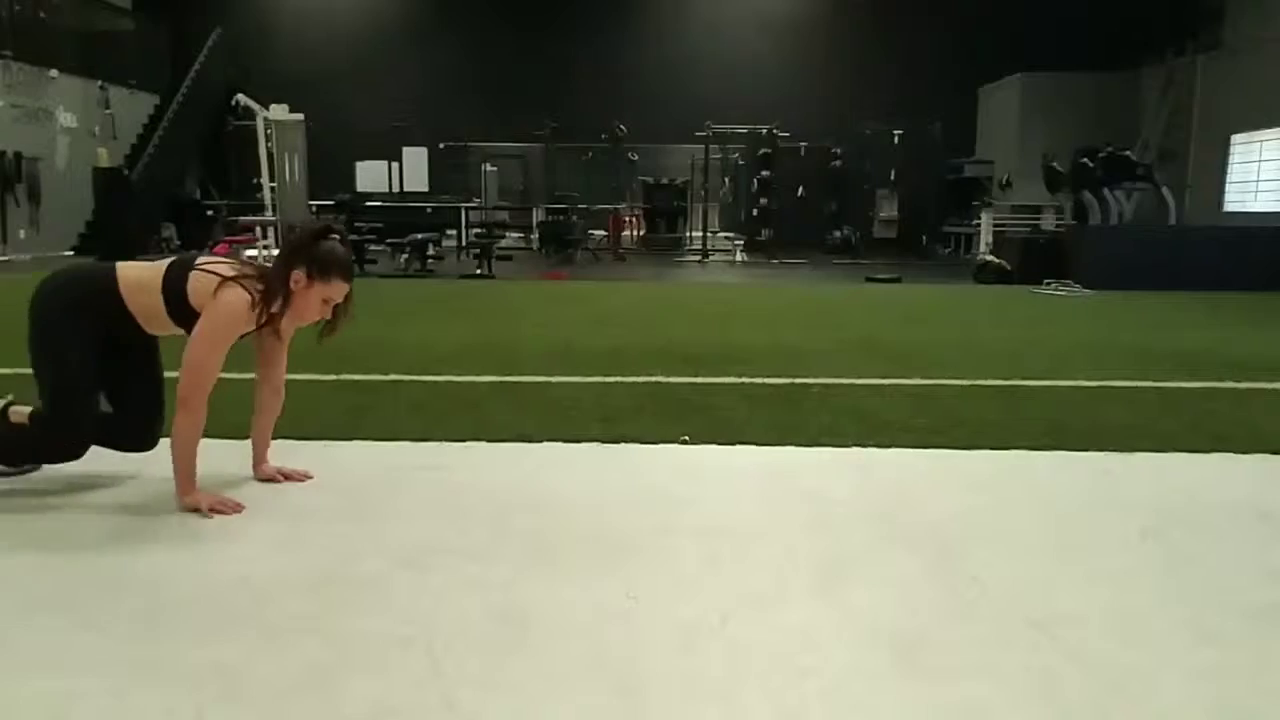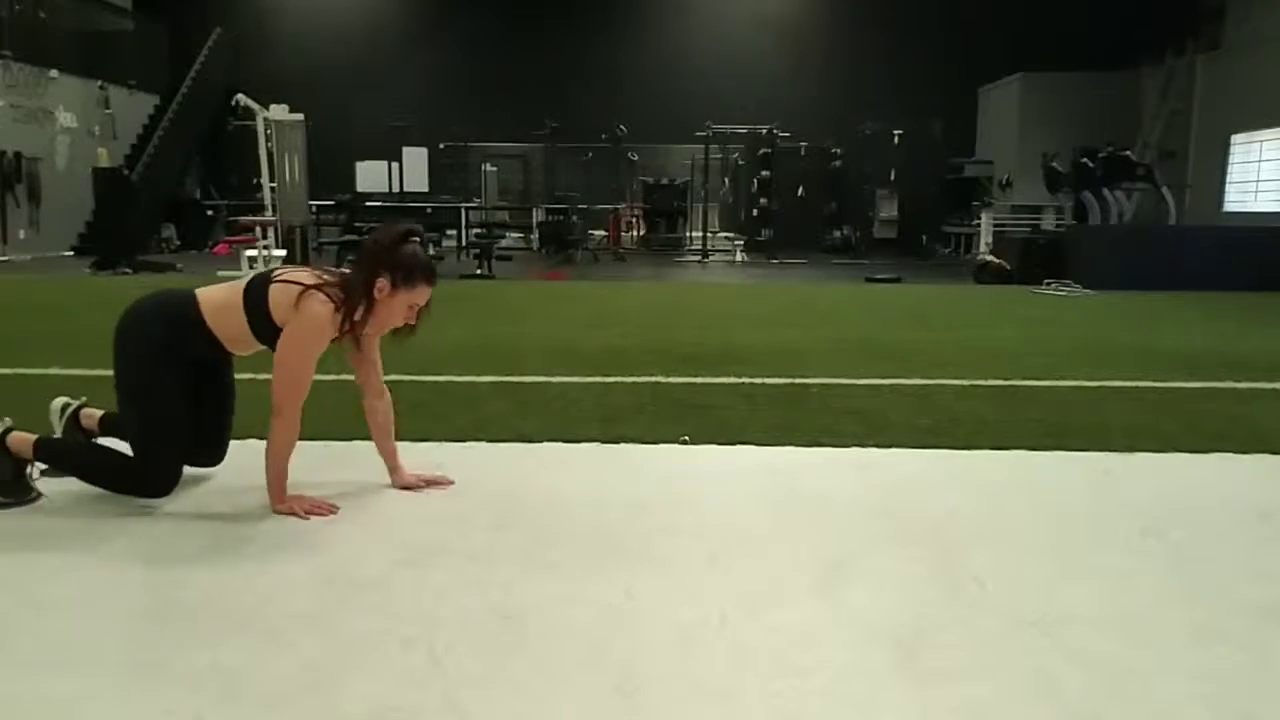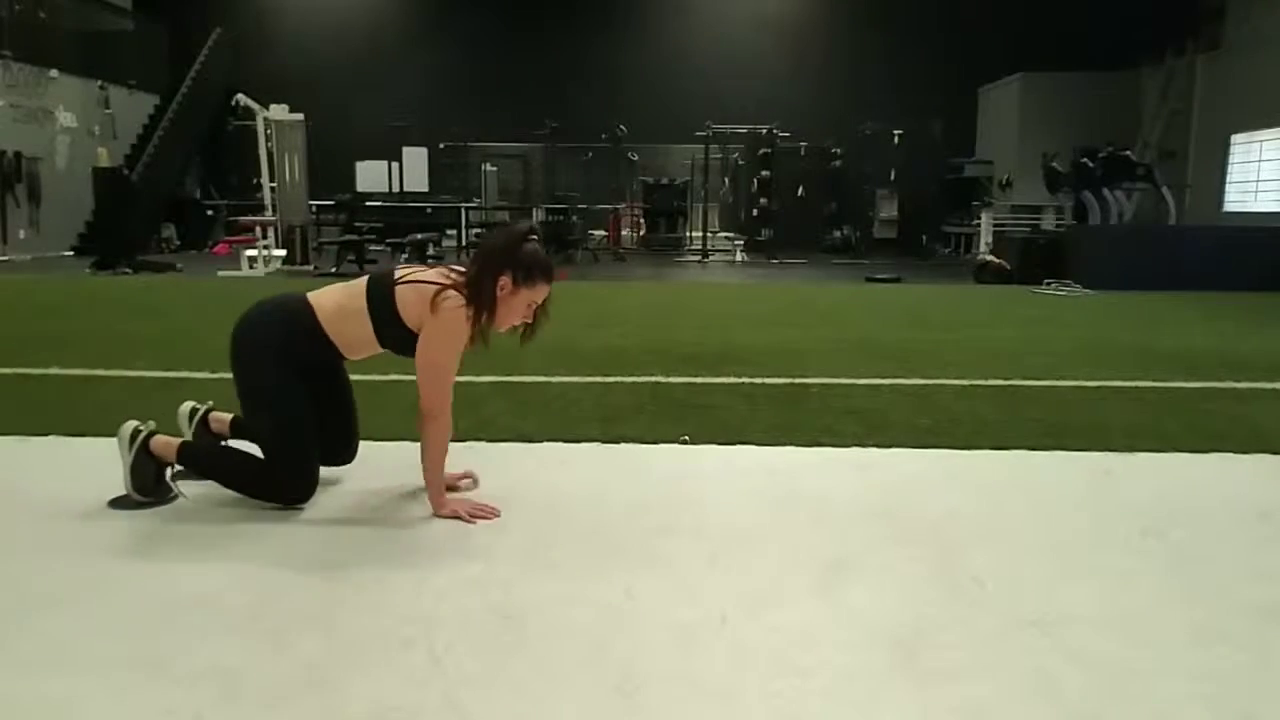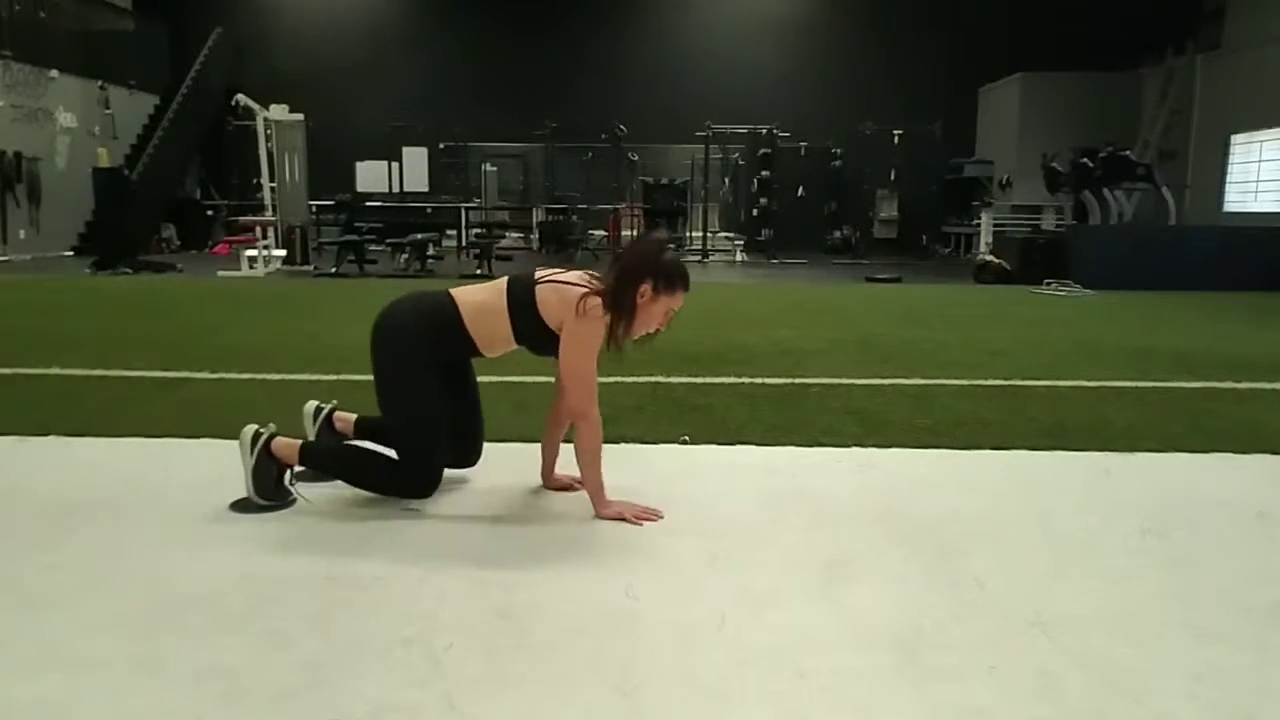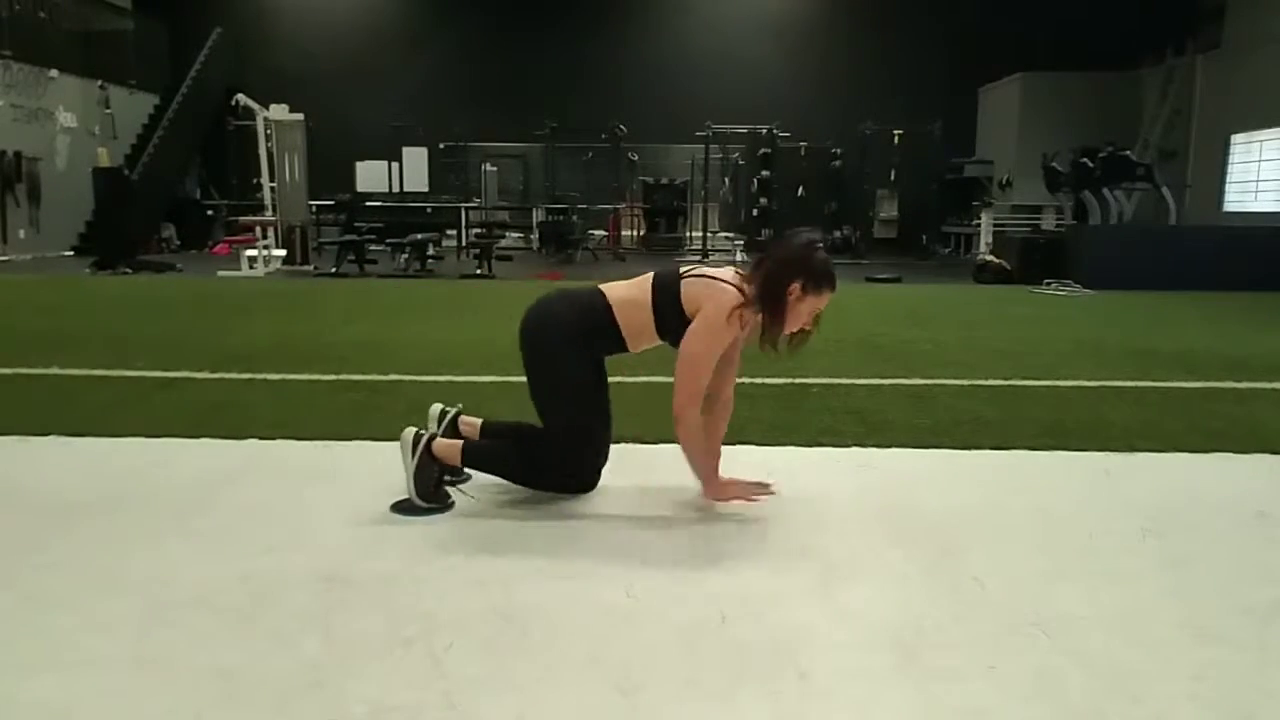
dt=0.4s
person 1, frame 1
left shoulder: (280, 301)
right shoulder: (234, 301)
left elbow: (271, 388)
right elbow: (190, 399)
left wrist: (261, 461)
right wrist: (187, 489)
left hip: (123, 320)
right hip: (70, 304)
left knee: (140, 434)
right knee: (69, 439)
person 1, frame 2
left shoulder: (358, 304)
right shoulder: (317, 310)
left elbow: (375, 392)
right elbow: (285, 409)
left wrist: (397, 471)
right wrist: (277, 493)
left hip: (199, 341)
right hip: (153, 332)
left knee: (205, 451)
right knee: (158, 476)
left ankle: (83, 418)
person 1, frame 3
left shoulder: (468, 296)
right shoulder: (451, 307)
left elbow: (435, 405)
right elbow: (435, 412)
left wrist: (435, 475)
right wrist: (438, 498)
left hip: (304, 340)
right hip: (269, 340)
left knee: (338, 451)
right knee: (294, 486)
left ankle: (211, 421)
right ankle: (152, 445)
person 1, frame 4
left shoulder: (593, 298)
right shoulder: (589, 310)
left elbow: (567, 397)
right elbow: (584, 413)
left wrist: (550, 472)
right wrist: (600, 500)
left hip: (435, 333)
right hip: (408, 333)
left knee: (464, 451)
right knee: (419, 476)
left ankle: (335, 421)
right ankle: (275, 446)
person 1, frame 5
left shoulder: (737, 296)
right shoulder: (727, 307)
left elbow: (718, 391)
right elbow: (684, 406)
left wrist: (712, 472)
right wrist: (709, 481)
left hip: (569, 326)
right hip: (555, 330)
left knee: (580, 445)
right knee: (579, 474)
left ankle: (458, 425)
right ankle: (437, 451)
